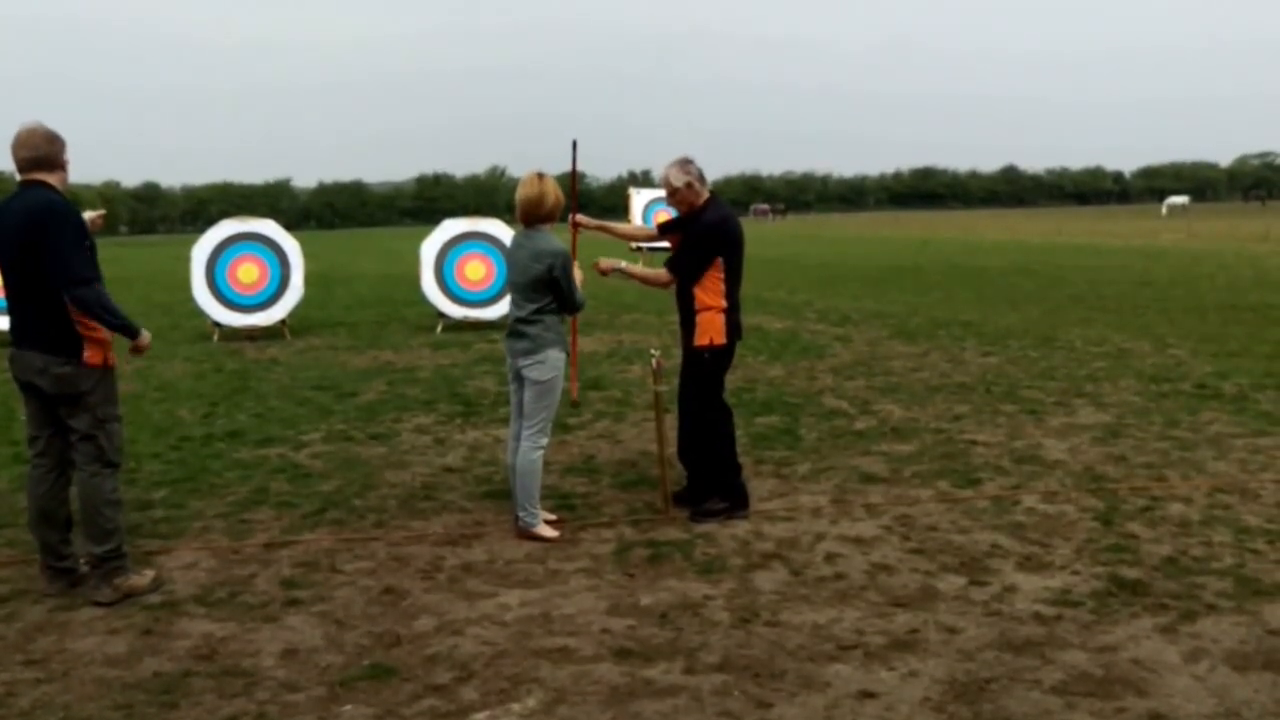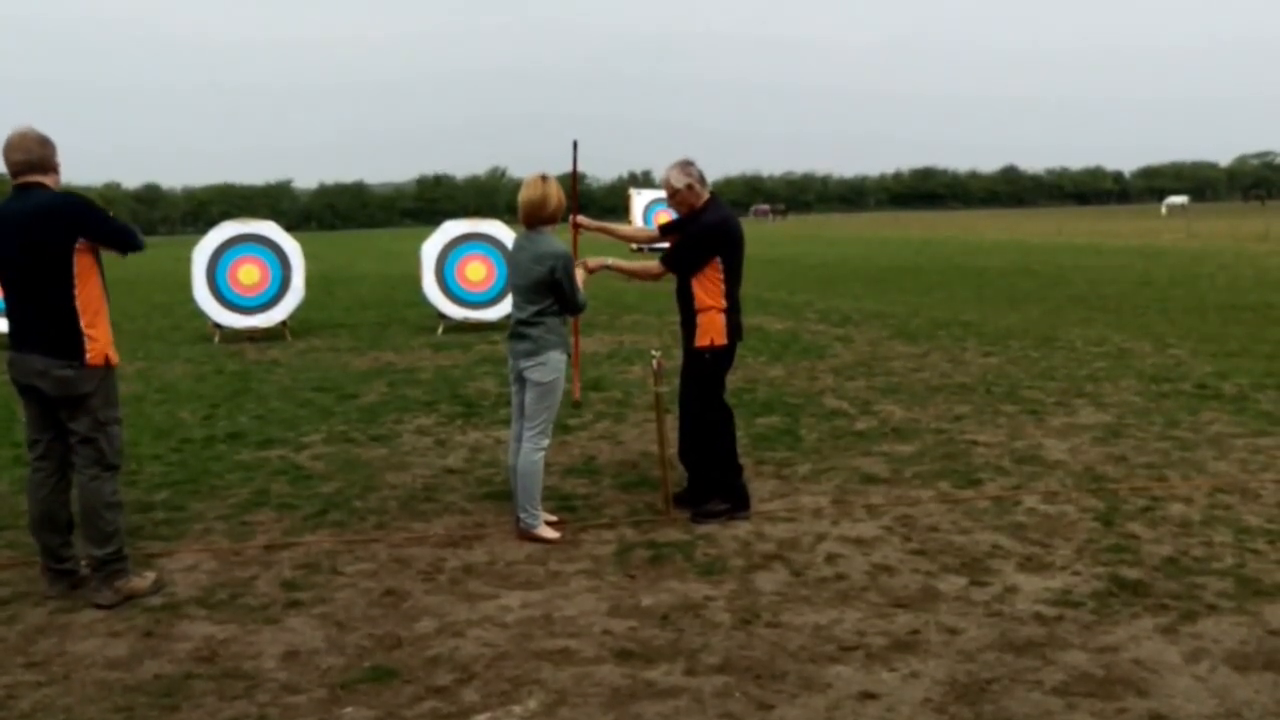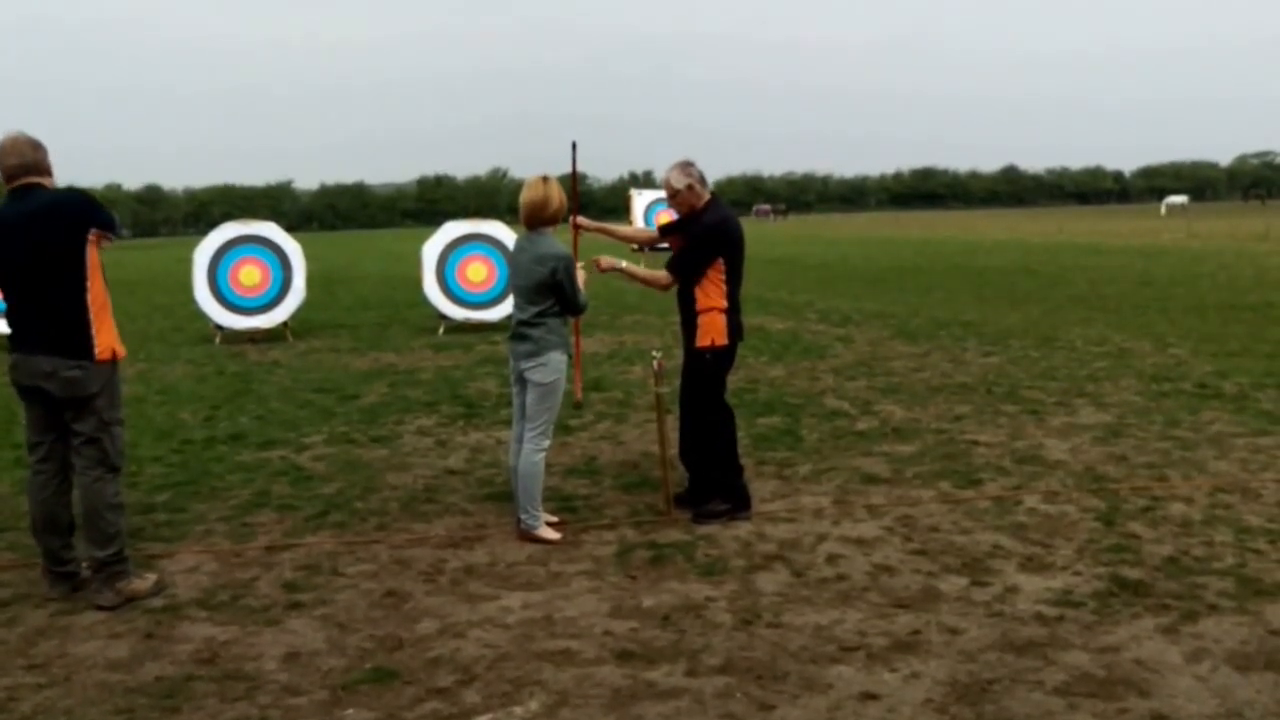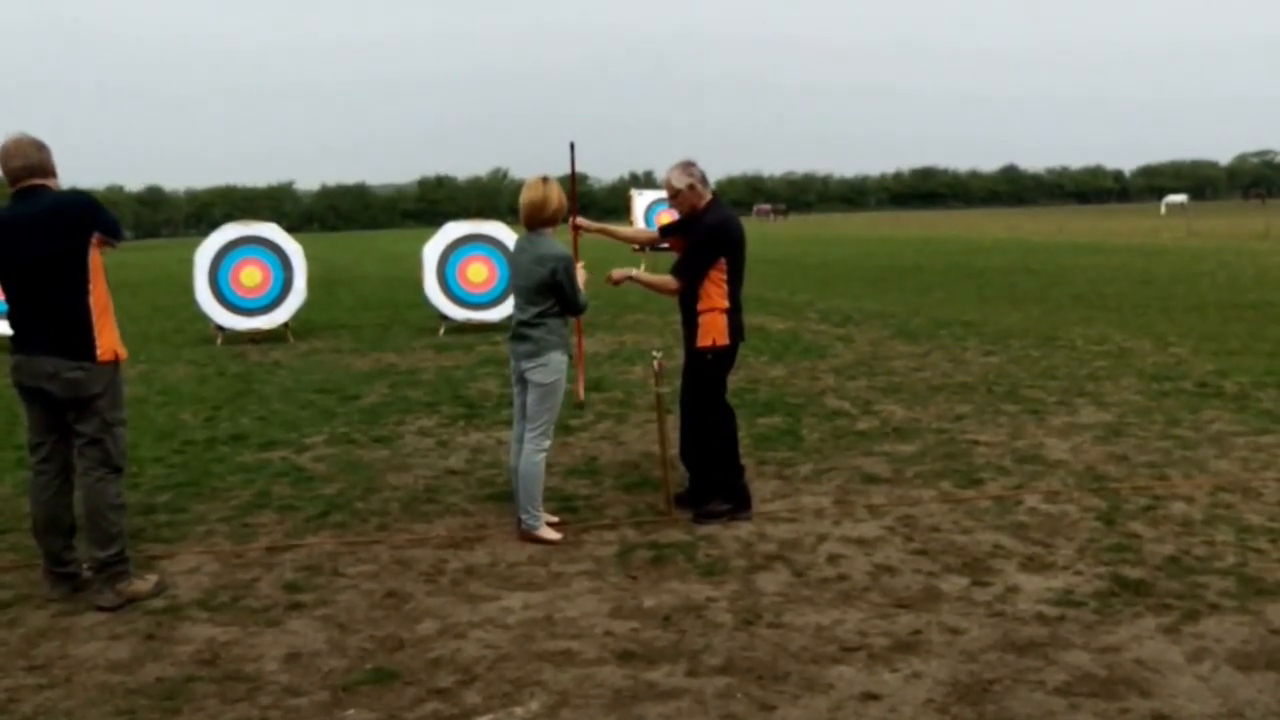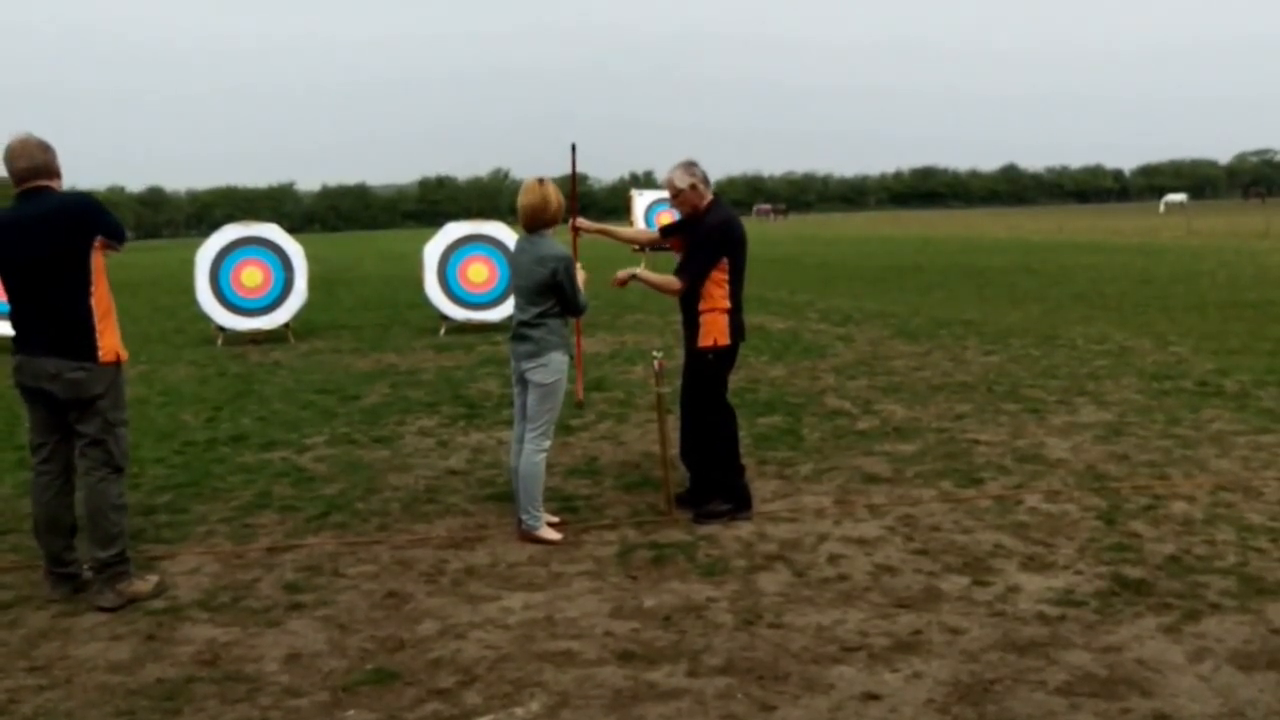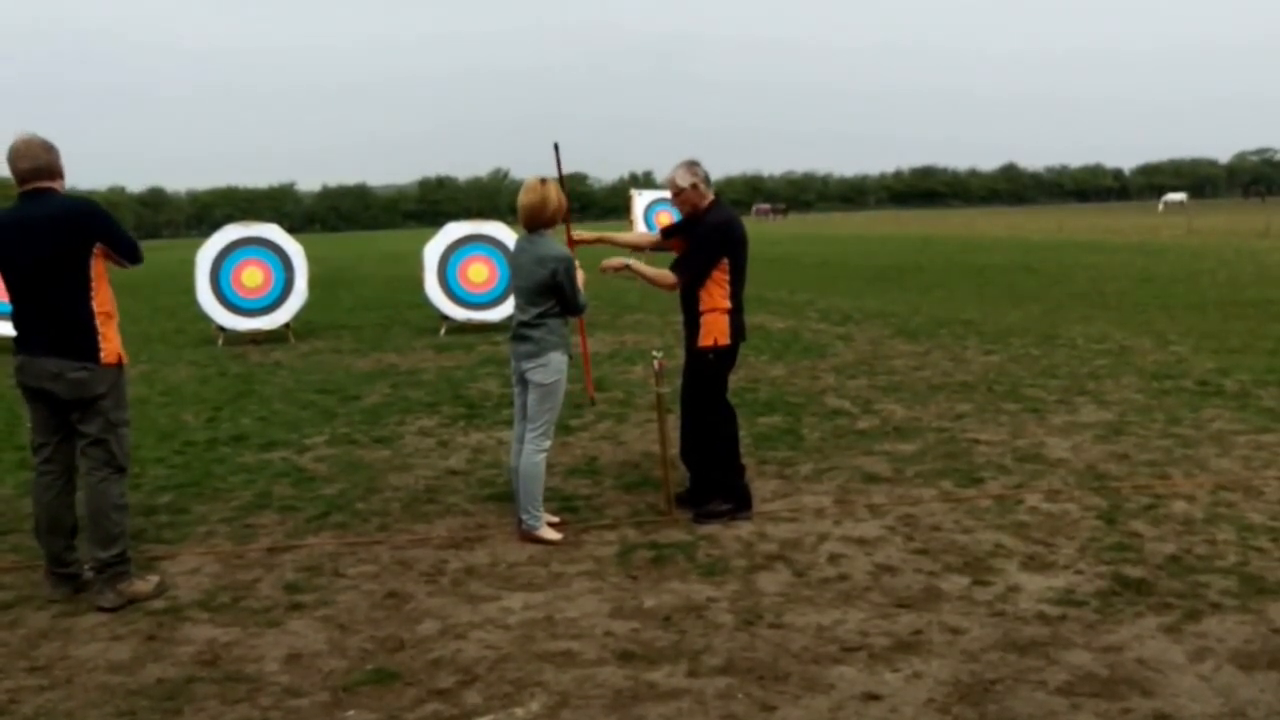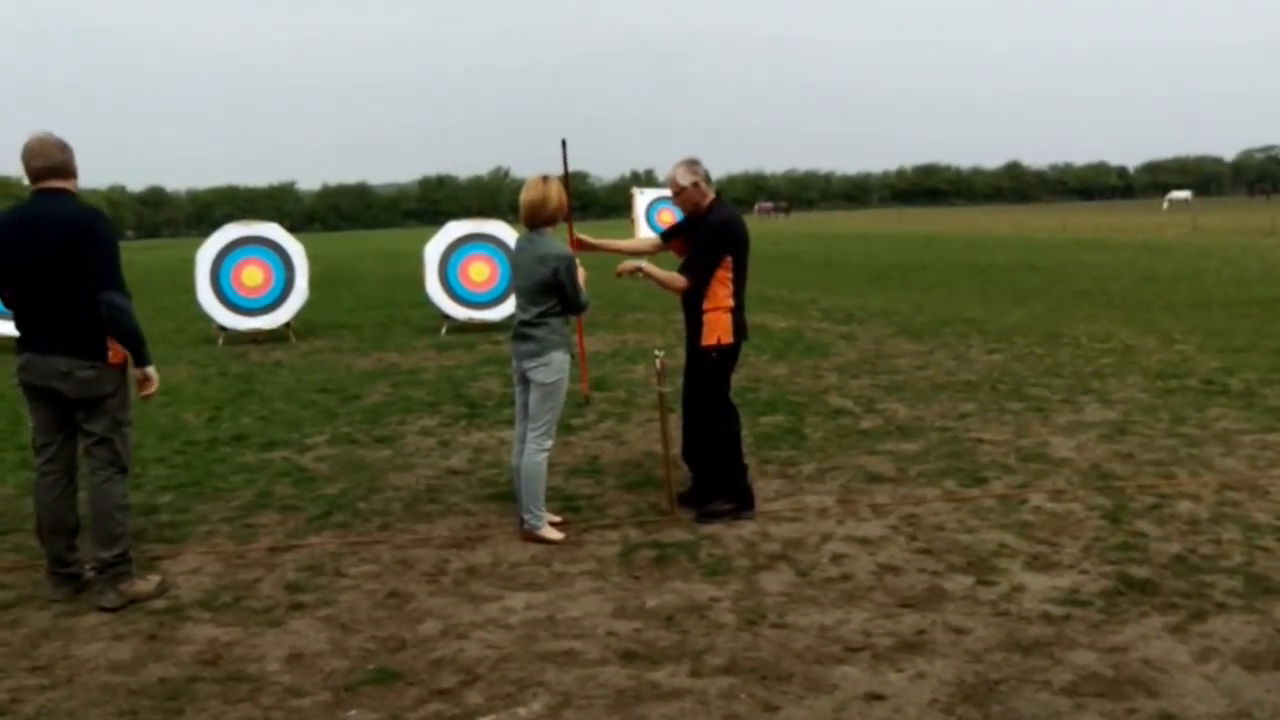
dt=0.4s
person 1, frame 1
right shoulder: (56, 209)
right elbow: (84, 291)
left wrist: (79, 231)
right wrist: (132, 330)
right hip: (74, 358)
left knee: (47, 461)
right knee: (97, 462)
left ankle: (58, 568)
right ankle: (109, 574)
person 1, frame 2
right shoulder: (67, 208)
right elbow: (132, 241)
right wrist: (99, 231)
right hip: (76, 361)
left knee: (46, 463)
right knee: (96, 465)
left ankle: (58, 570)
right ankle: (110, 576)
person 1, frame 3
right shoulder: (71, 205)
right elbow: (110, 226)
right hip: (80, 361)
left knee: (46, 464)
right knee: (97, 465)
left ankle: (60, 572)
right ankle: (111, 577)
person 1, frame 4
right shoulder: (75, 207)
right elbow: (113, 233)
right hip: (83, 361)
left knee: (48, 465)
right knee: (100, 465)
left ankle: (61, 573)
right ankle: (112, 578)
person 1, frame 5
right shoulder: (78, 208)
right elbow: (117, 237)
right hip: (85, 362)
left knee: (49, 465)
right knee: (101, 465)
left ankle: (61, 573)
right ankle: (112, 579)
person 1, frame 6
right shoulder: (81, 212)
right elbow: (132, 255)
right hip: (87, 361)
left knee: (50, 465)
right knee: (103, 465)
left ankle: (62, 573)
right ankle: (113, 578)
person 1, frame 7
right shoulder: (88, 220)
right elbow: (112, 296)
right wrist: (143, 358)
right hip: (90, 362)
left knee: (52, 464)
right knee: (107, 467)
left ankle: (63, 573)
right ankle: (115, 579)
person 2, frame 1
left shoulder: (517, 243)
right shoulder: (556, 251)
right elbow: (573, 305)
right wrist: (577, 280)
left hip: (517, 347)
right hip: (544, 352)
left knee: (519, 433)
right knee: (535, 438)
left ankle: (525, 509)
right ankle: (529, 520)
person 2, frame 2
left shoulder: (519, 245)
right shoulder: (557, 253)
right elbow: (574, 305)
right wrist: (579, 281)
left hip: (518, 348)
right hip: (545, 353)
left knee: (520, 434)
right knee: (536, 439)
left ankle: (526, 510)
right ankle: (530, 521)
person 2, frame 3
left shoulder: (520, 246)
right shoulder: (558, 254)
right elbow: (576, 307)
right wrist: (580, 281)
left hip: (519, 349)
right hip: (546, 354)
left knee: (521, 435)
right knee: (536, 440)
left ankle: (527, 511)
right ankle: (530, 522)
person 2, frame 4
left shoulder: (521, 246)
right shoulder: (558, 255)
right elbow: (576, 307)
right wrist: (580, 281)
left hip: (520, 349)
right hip: (546, 354)
left knee: (521, 436)
right knee: (537, 440)
left ankle: (528, 511)
right ankle: (531, 523)
person 2, frame 5
left shoulder: (521, 247)
right shoulder: (558, 256)
right elbow: (576, 307)
right wrist: (579, 281)
left hip: (521, 350)
right hip: (547, 355)
left knee: (522, 436)
right knee: (537, 440)
left ankle: (527, 511)
right ankle: (531, 523)
person 2, frame 6
left shoulder: (520, 247)
right shoulder: (559, 255)
right elbow: (575, 307)
right wrist: (579, 282)
left hip: (521, 349)
right hip: (547, 354)
left knee: (522, 435)
right knee: (538, 440)
left ankle: (527, 511)
right ankle: (532, 522)
person 2, frame 7
left shoulder: (521, 245)
right shoulder: (559, 254)
right elbow: (577, 306)
right wrist: (580, 280)
left hip: (522, 349)
right hip: (548, 354)
left knee: (523, 435)
right knee: (539, 440)
left ankle: (529, 511)
right ankle: (534, 522)
person 3, frame 1
left shoulder: (713, 223)
right shoulder: (698, 217)
left elbow: (666, 278)
right elbow: (649, 233)
left wrist: (619, 266)
right wrist: (595, 225)
left hip: (713, 330)
right hip: (700, 328)
left knee: (709, 407)
right knee: (692, 406)
left ankle: (730, 495)
right ankle: (702, 485)
person 3, frame 2
left shoulder: (713, 224)
right shoulder: (699, 218)
left elbow: (657, 270)
right elbow: (650, 235)
left wrist: (607, 263)
right wrist: (595, 226)
left hip: (713, 330)
right hip: (701, 328)
left knee: (709, 408)
right knee: (693, 407)
left ankle: (731, 495)
right ankle: (702, 486)
person 3, frame 3
left shoulder: (713, 224)
right shoulder: (699, 219)
left elbow: (666, 279)
right elbow: (650, 235)
left wrist: (619, 265)
right wrist: (596, 226)
left hip: (714, 331)
right hip: (701, 329)
left knee: (710, 408)
right knee: (694, 407)
left ankle: (732, 496)
right ankle: (703, 486)
person 3, frame 4
left shoulder: (715, 225)
right shoulder: (700, 219)
left elbow: (673, 284)
right elbow: (650, 236)
left wrist: (630, 274)
right wrist: (596, 228)
left hip: (715, 331)
right hip: (702, 329)
left knee: (711, 408)
right knee: (695, 407)
left ankle: (733, 496)
right ankle: (704, 486)
person 3, frame 5
left shoulder: (716, 224)
right shoulder: (700, 220)
left elbow: (678, 284)
right elbow: (651, 236)
left wrist: (635, 273)
right wrist: (598, 228)
left hip: (716, 331)
right hip: (702, 329)
left knee: (712, 408)
right knee: (695, 408)
left ankle: (734, 496)
right ankle: (704, 486)
person 3, frame 6
left shoulder: (717, 224)
right shoulder: (700, 220)
left elbow: (671, 279)
right elbow: (654, 239)
left wrist: (627, 264)
right wrist: (599, 237)
left hip: (716, 331)
right hip: (703, 329)
left knee: (712, 408)
right knee: (695, 408)
left ankle: (734, 496)
right ankle: (704, 486)
person 3, frame 7
left shoulder: (720, 223)
right shoulder: (699, 220)
left elbow: (682, 282)
right elbow: (653, 243)
left wrist: (640, 268)
right wrist: (597, 245)
left hip: (718, 330)
right hip: (703, 329)
left knee: (715, 408)
right knee: (696, 407)
left ankle: (736, 495)
right ankle: (707, 485)
